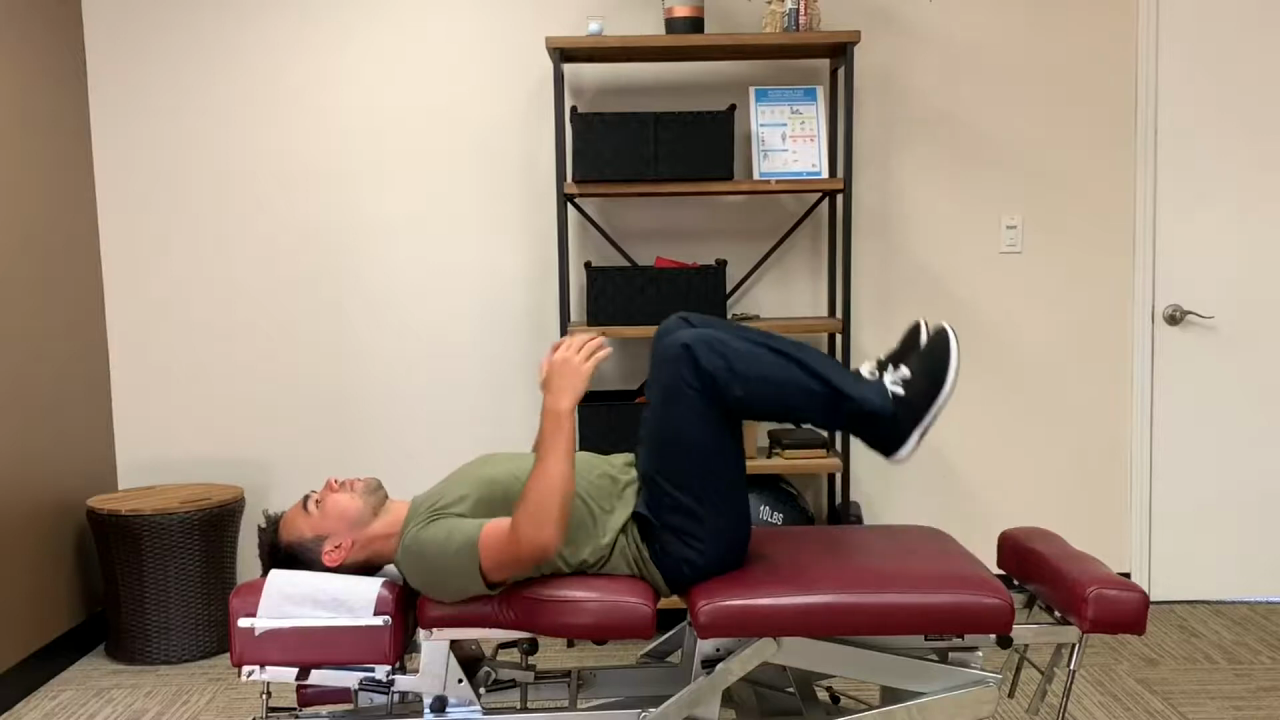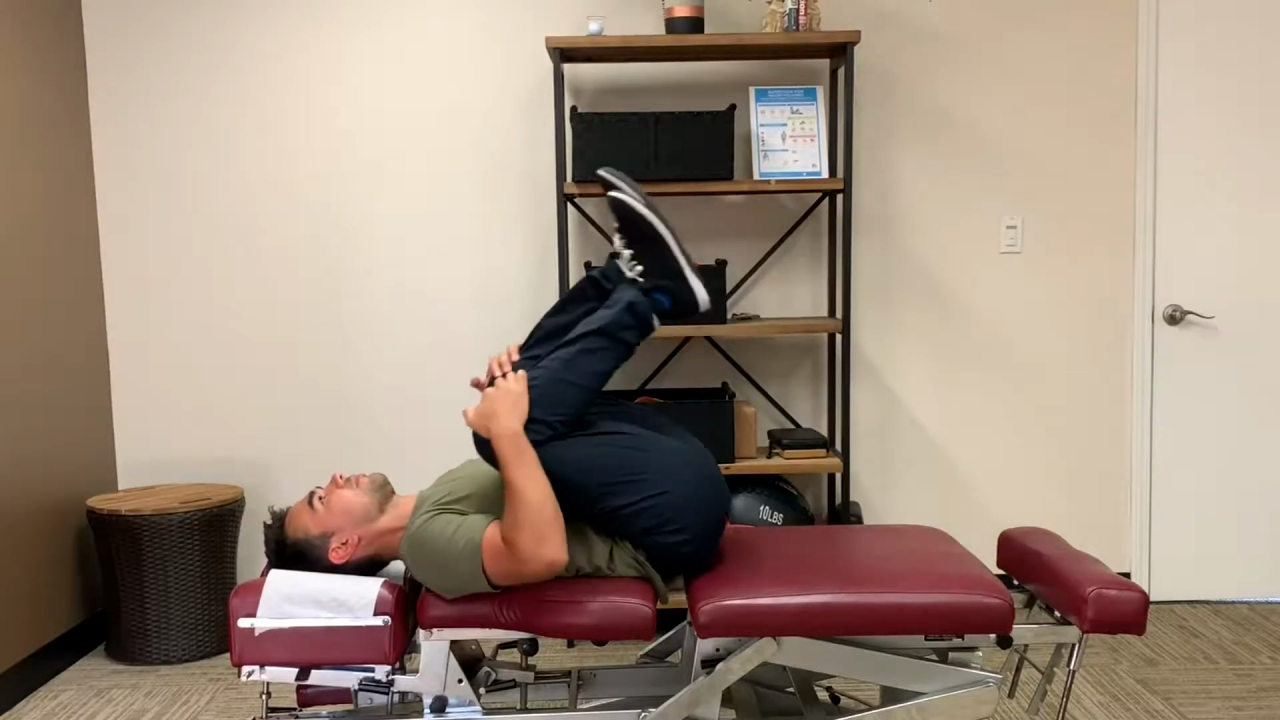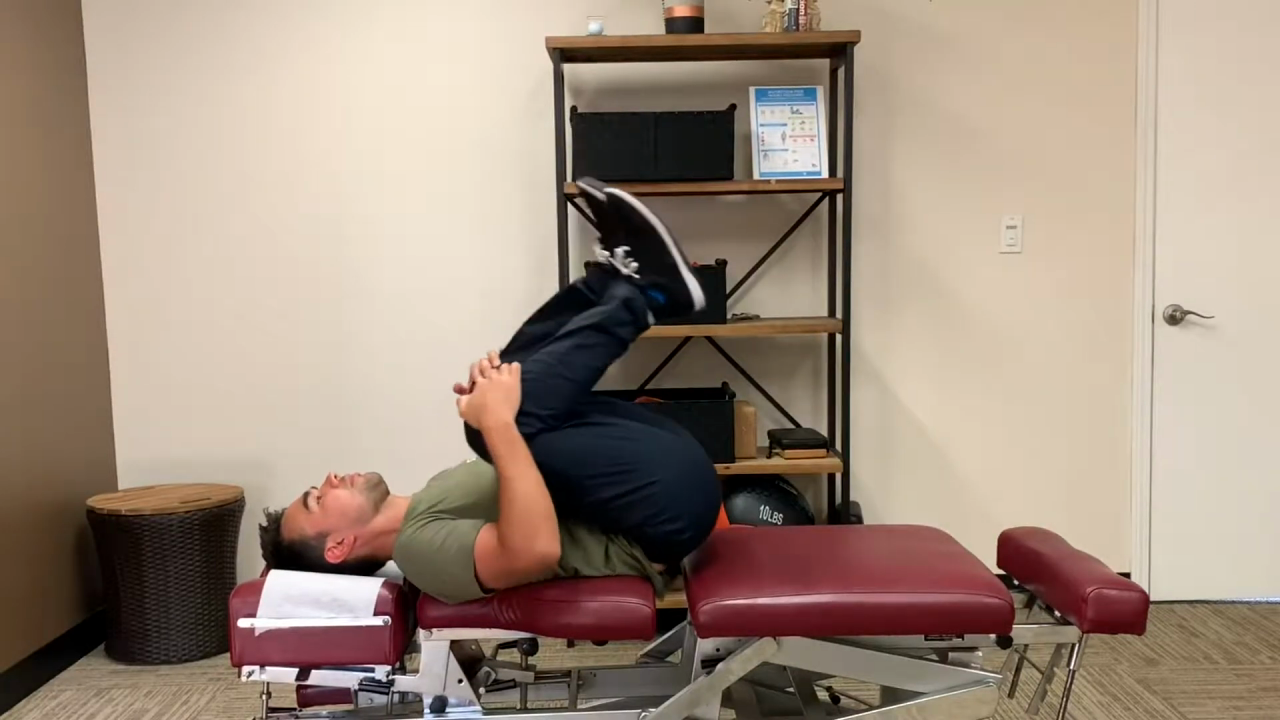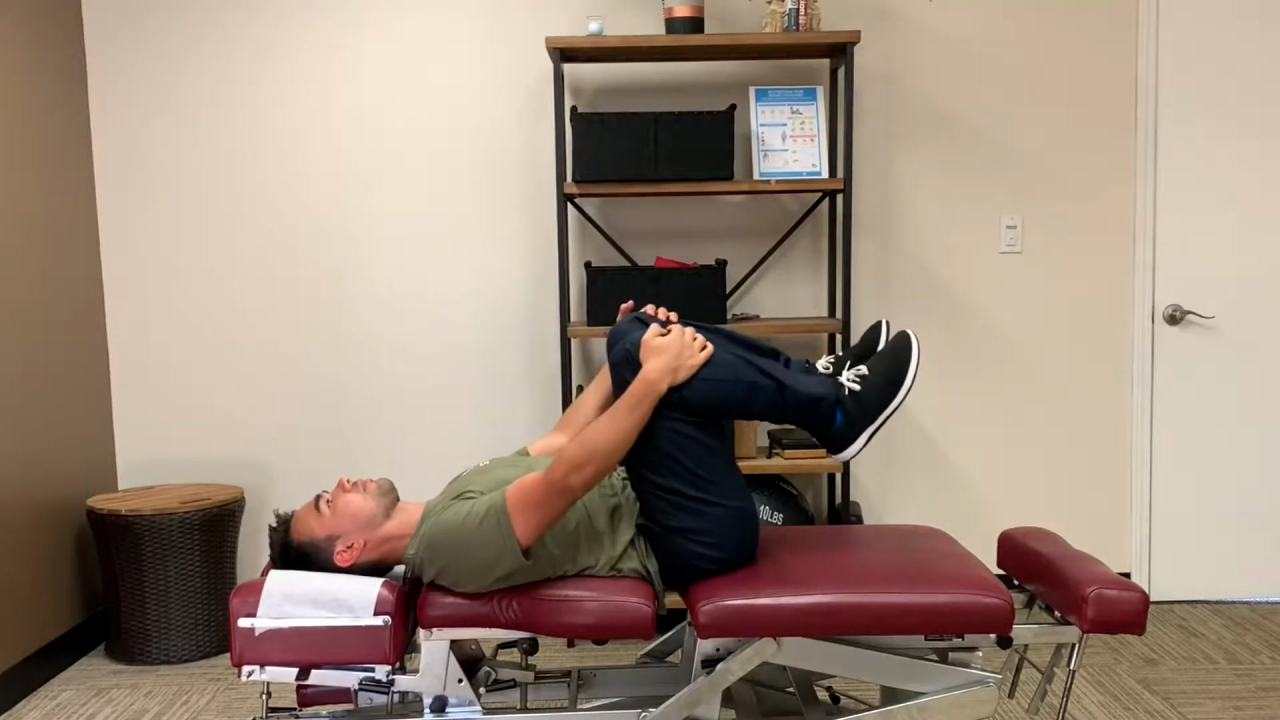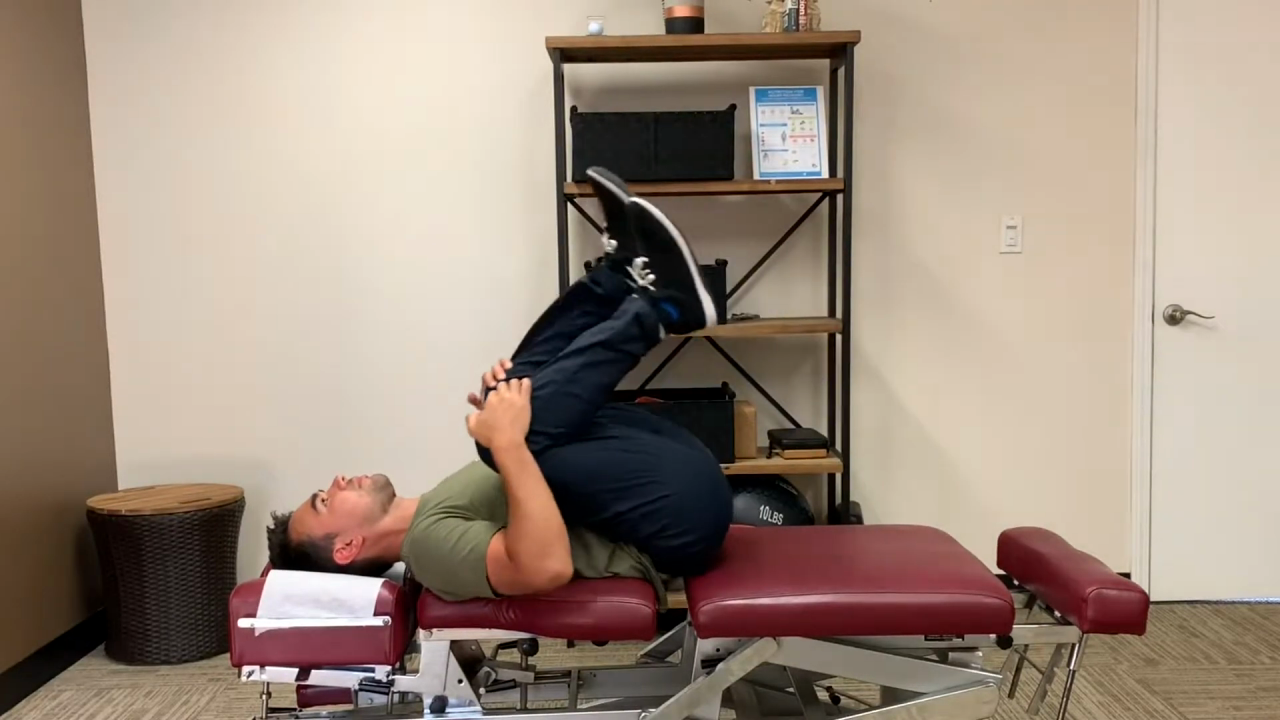
dt=1s
person 1, frame 1
left shoulder: (429, 512)
right shoulder: (424, 551)
right elbow: (538, 540)
left wrist: (556, 398)
right wrist: (558, 404)
left hip: (635, 487)
right hip: (677, 541)
left knee: (684, 333)
right knee: (689, 355)
left ankle: (863, 393)
right ankle: (879, 411)
person 1, frame 2
left shoulder: (435, 509)
right shoulder: (431, 543)
right elbow: (544, 553)
left wrist: (511, 389)
right wrist: (506, 428)
left hip: (669, 481)
right hip: (676, 509)
left knee: (535, 384)
left ankle: (637, 277)
right ankle: (646, 296)
person 1, frame 3
left shoulder: (430, 509)
right shoulder: (422, 548)
right elbow: (536, 548)
left wrist: (494, 397)
right wrist: (497, 421)
left knee: (513, 381)
left ankle: (621, 278)
right ankle: (639, 291)
person 1, frame 4
left shoulder: (454, 506)
right shoulder: (450, 542)
left elbow: (559, 441)
right elbow: (570, 477)
left wrist: (632, 355)
right wrist: (655, 375)
left hip: (639, 504)
right hip: (694, 538)
left knee: (640, 340)
right knee: (650, 359)
left ankle: (821, 386)
right ankle: (833, 409)
person 1, frame 5
left shoulder: (435, 512)
right shoulder: (433, 545)
right elbow: (548, 565)
left wrist: (510, 401)
right wrist: (508, 440)
right hip: (682, 506)
left knee: (528, 391)
left ankle: (631, 279)
right ankle: (656, 304)
